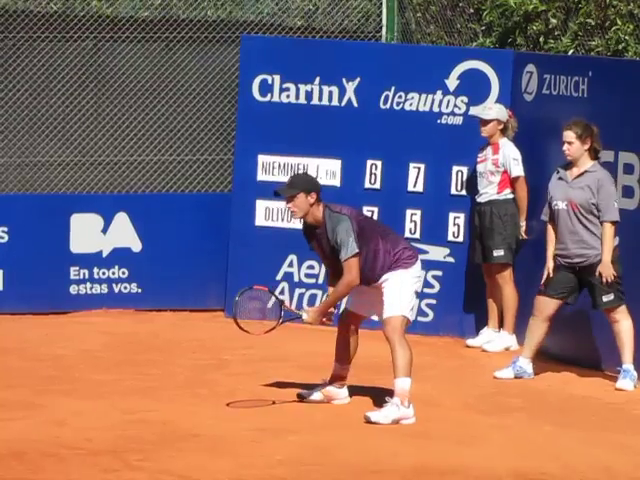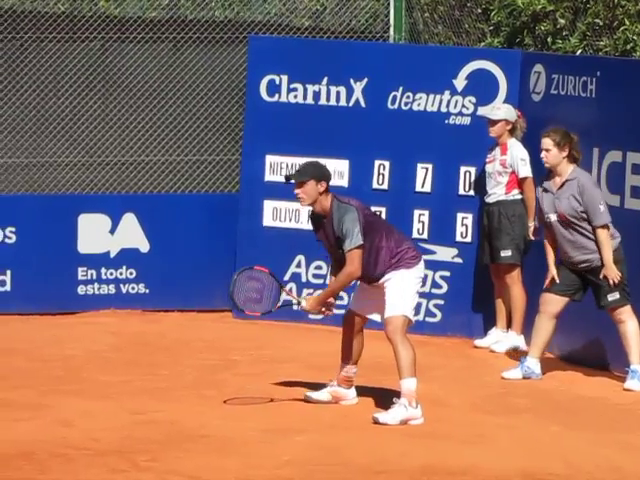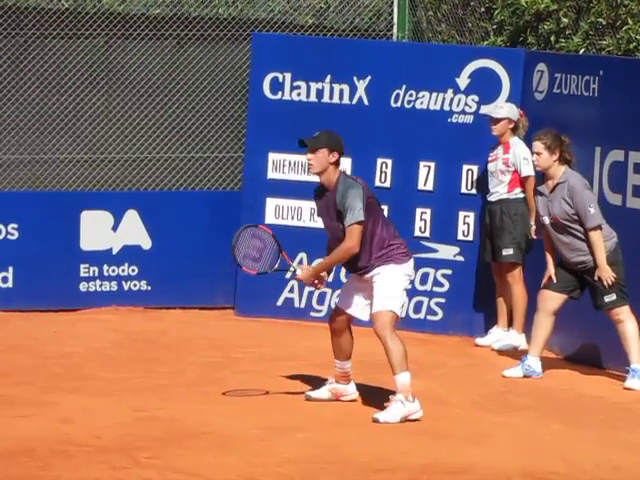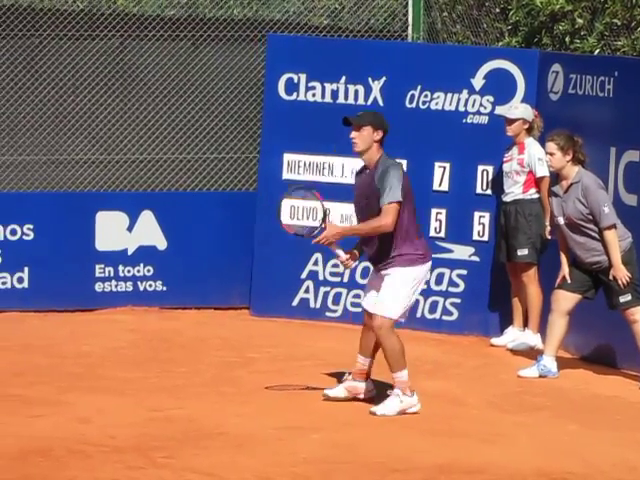
dt=0.5s
person 1, frame 1
left shoulder: (340, 222)
right shoulder: (311, 229)
left elbow: (351, 278)
right elbow: (334, 266)
left wrist: (321, 309)
right wrist: (328, 304)
left hip: (401, 268)
right hip: (372, 273)
left knee: (393, 329)
right knee: (347, 322)
left ankle: (402, 404)
right ankle: (337, 386)
person 1, frame 2
left shoulder: (348, 213)
right shoulder: (317, 218)
left elbow: (353, 269)
right elbow: (338, 259)
left wrist: (320, 298)
right wrist: (331, 294)
left hip: (403, 267)
right hip: (374, 273)
left knee: (394, 329)
right knee: (351, 323)
left ankle: (410, 405)
right ankle: (344, 387)
person 1, frame 3
left shoulder: (351, 190)
right shoulder: (321, 194)
left elbow: (352, 244)
left wrist: (315, 270)
right wrist: (325, 271)
left hip: (391, 263)
right hip: (363, 269)
left knee: (382, 324)
right knee: (338, 320)
left ankle: (406, 399)
right ankle: (343, 383)
person 1, frame 4
left shoulder: (391, 171)
right shoulder: (362, 174)
left elbow: (388, 222)
left wrist: (342, 232)
right wrist: (357, 251)
left hip: (408, 261)
right hip: (383, 262)
left knee: (384, 327)
right knee: (369, 321)
left ankle: (405, 394)
right ankle: (359, 382)
person 2, frame 1
left shoulder: (600, 178)
right shoulder: (557, 178)
left elbow: (608, 222)
left wrist: (606, 260)
right wrist: (549, 257)
left hip: (596, 260)
right hip: (564, 260)
left knee: (616, 312)
right knee: (541, 308)
right ankle: (523, 364)
person 2, frame 2
left shoulder: (582, 182)
right shoulder: (544, 188)
left elbow: (601, 225)
right elbow: (548, 229)
left wrist: (608, 263)
right wrist: (551, 264)
left hip: (602, 258)
right hip: (570, 261)
right knee: (547, 305)
right ankle: (531, 364)
person 2, frame 3
left shoulder: (574, 184)
right shoulder: (541, 189)
left elbow: (594, 226)
right elbow: (547, 230)
left wrist: (602, 264)
right wrist: (550, 264)
left hip: (601, 257)
right hip: (569, 261)
left knee: (619, 312)
right knee: (545, 303)
right ankle: (532, 363)
person 2, frame 4
left shoulder: (588, 183)
right shoulder: (555, 189)
left elbow: (608, 225)
right elbow: (560, 231)
left wrist: (616, 264)
right wrist: (564, 264)
left hip: (615, 256)
right hip: (584, 261)
right knee: (559, 302)
right ankle: (547, 363)
person 3, frame 1
left shoulder: (507, 149)
right shoulder: (484, 151)
left elbow: (520, 187)
right elbow: (483, 184)
left wrist: (521, 221)
right wrist: (481, 211)
left hip: (502, 212)
right hip: (482, 211)
left knee: (503, 276)
right knee: (489, 275)
left ankle: (508, 335)
right ankle: (492, 329)
person 3, frame 2
left shoulder: (516, 150)
right shoulder: (493, 151)
left elbow: (528, 187)
right elbow: (491, 184)
left wrist: (530, 222)
right wrist: (490, 211)
left hip: (510, 212)
right hip: (491, 212)
left knee: (511, 276)
right knee: (497, 276)
left ankle: (517, 335)
right ankle: (500, 330)
person 3, frame 3
left shoulder: (518, 148)
right shoulder: (495, 150)
left elbow: (530, 186)
right elbow: (494, 183)
left wrist: (532, 221)
right wrist: (492, 210)
left hip: (512, 211)
right hip: (493, 210)
left knee: (513, 275)
right knee: (499, 274)
left ankle: (518, 334)
right ankle: (501, 329)
person 3, frame 4
left shoulder: (533, 149)
right shoulder: (510, 150)
left elbow: (545, 186)
right elbow: (509, 183)
left wrist: (547, 221)
right wrist: (507, 211)
left hip: (527, 212)
right hip: (508, 211)
left knee: (528, 275)
right knee: (514, 274)
left ankle: (533, 334)
right ankle: (517, 329)
